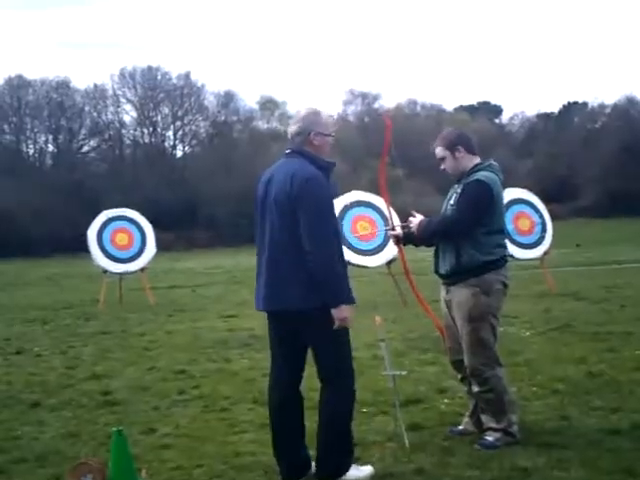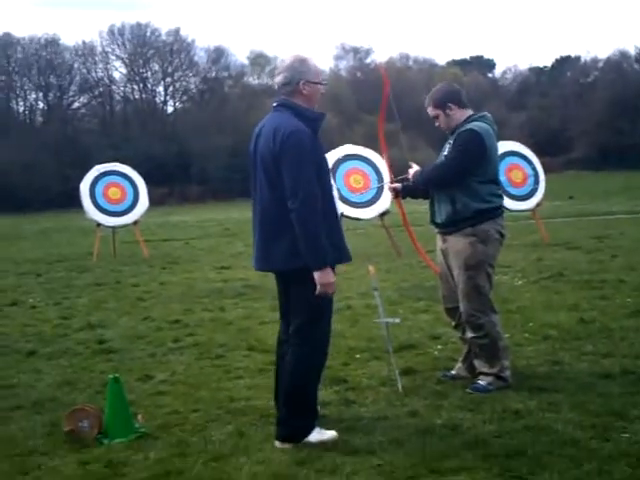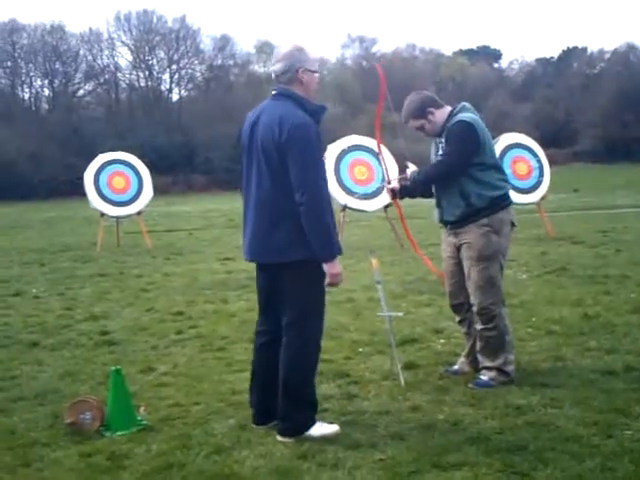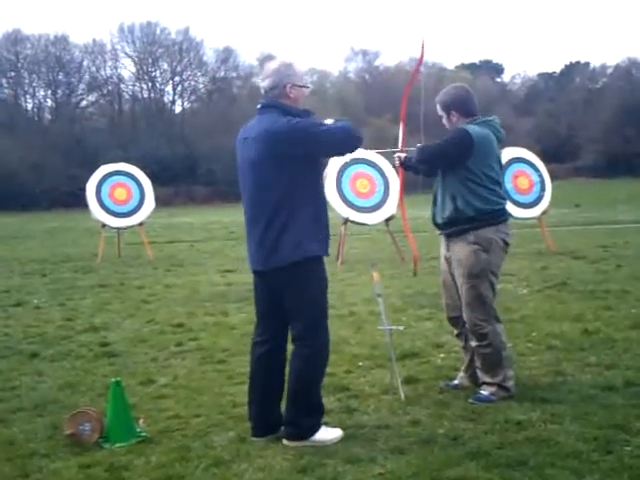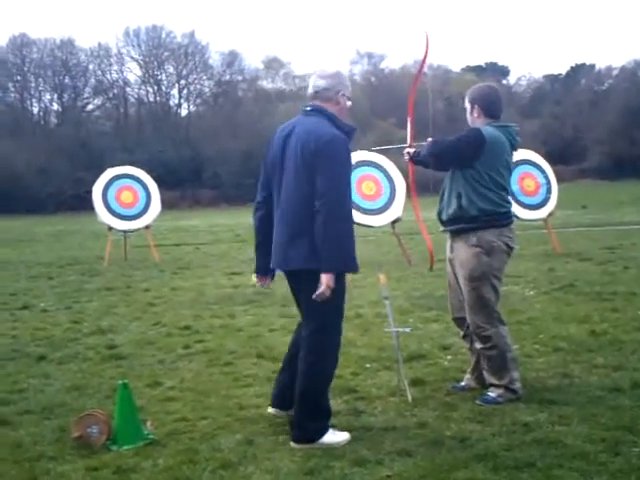
dt=1s
person 1, frame 1
left shoulder: (269, 176)
right shoulder: (310, 178)
right elbow: (321, 246)
right wrist: (338, 298)
left hip: (276, 296)
right hip: (312, 296)
left knee: (284, 379)
right knee: (337, 378)
person 1, frame 2
left shoulder: (266, 127)
right shoulder: (296, 132)
right elbow: (305, 204)
right wrist: (322, 263)
left hip: (280, 249)
right hip: (303, 253)
left knee: (292, 331)
right knee: (309, 337)
left ankle: (288, 407)
right ankle: (295, 427)
person 1, frame 3
left shoulder: (256, 117)
right shoulder: (298, 123)
right elbow: (311, 195)
right wrist: (329, 253)
left hip: (264, 241)
right hip: (296, 246)
left knee: (270, 326)
right knee: (301, 332)
left ankle: (264, 409)
right ankle: (295, 421)
person 1, frame 4
left shoulder: (249, 132)
right shoulder: (288, 130)
right elbow: (350, 138)
left wrist: (320, 129)
right wrist: (331, 125)
left hip: (265, 253)
right hip: (297, 252)
left knee: (268, 338)
right knee: (310, 340)
left ankle: (264, 421)
right ankle: (301, 427)
person 1, frame 5
left shoulder: (284, 133)
right shoulder: (330, 138)
left elbow: (264, 200)
right elbow: (332, 207)
left wrist: (263, 258)
right wrist: (332, 265)
left hip: (290, 251)
right hip: (317, 257)
left knee: (310, 326)
right knee: (321, 339)
left ankle: (284, 399)
right ankle: (309, 429)
person 2, frame 1
left shoulder: (481, 184)
right shoulder: (465, 183)
left elbow: (455, 225)
right elbow: (447, 229)
left wrist: (423, 225)
right wrist: (409, 235)
left hip: (478, 282)
right hip: (457, 281)
left knee: (480, 359)
right knee: (461, 357)
left ankle: (502, 426)
right ankle: (480, 417)
person 2, frame 2
left shoulder: (474, 134)
right shoulder: (461, 135)
left elbow: (445, 174)
right elbow: (442, 180)
left wrist: (418, 175)
right wrist: (407, 189)
left hip: (475, 231)
right hip: (453, 231)
left knee: (475, 306)
right knee: (455, 305)
left ankle: (495, 371)
right ankle: (472, 363)
person 2, frame 3
left shoulder: (464, 126)
right shoulder: (445, 133)
left elbow: (445, 170)
right elbow: (436, 180)
left wrist: (413, 177)
right wrist: (403, 188)
left hip: (484, 222)
right hip: (456, 224)
left knee: (485, 300)
right knee: (459, 298)
left ankle: (498, 367)
right ankle: (474, 357)
person 2, frame 4
left shoulder: (469, 137)
right shoulder: (473, 137)
left elbow: (428, 157)
right elbow: (438, 166)
left wrist: (409, 158)
right wrist: (409, 162)
left hip: (478, 236)
right hip: (460, 235)
left knee: (479, 314)
right knee: (458, 313)
left ankle: (499, 382)
right ankle: (473, 372)
person 2, frame 5
left shoulder: (481, 137)
right shoulder: (490, 139)
left elbow: (440, 152)
right elbow: (448, 159)
left wrist: (422, 150)
right wrist: (418, 156)
left hip: (482, 238)
right hip: (467, 237)
left knee: (483, 316)
right knee: (465, 314)
left ankle: (505, 383)
right ankle: (480, 374)
